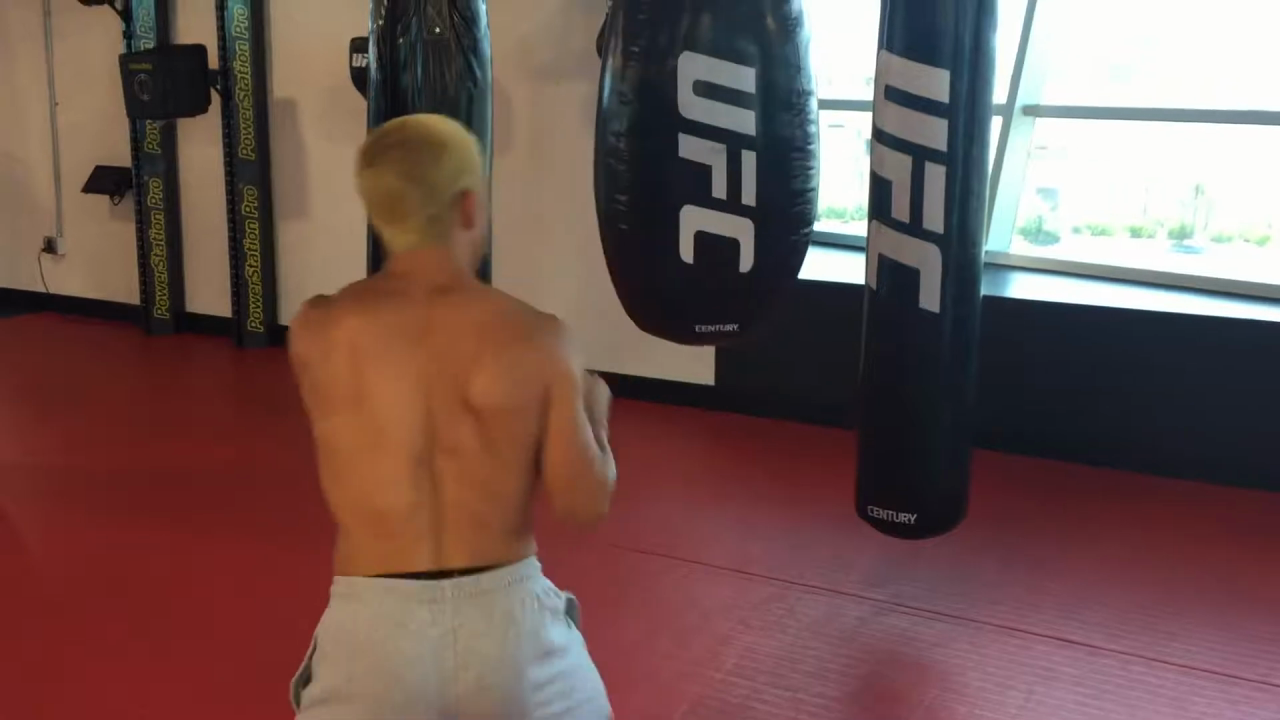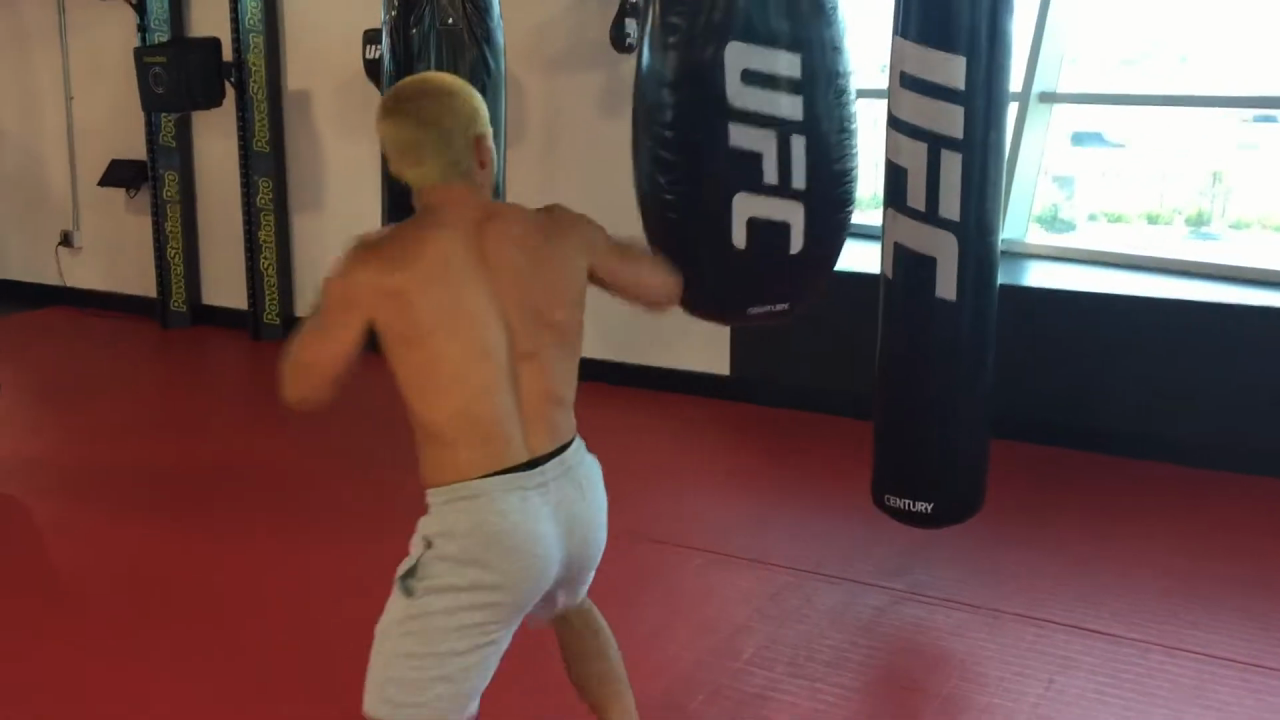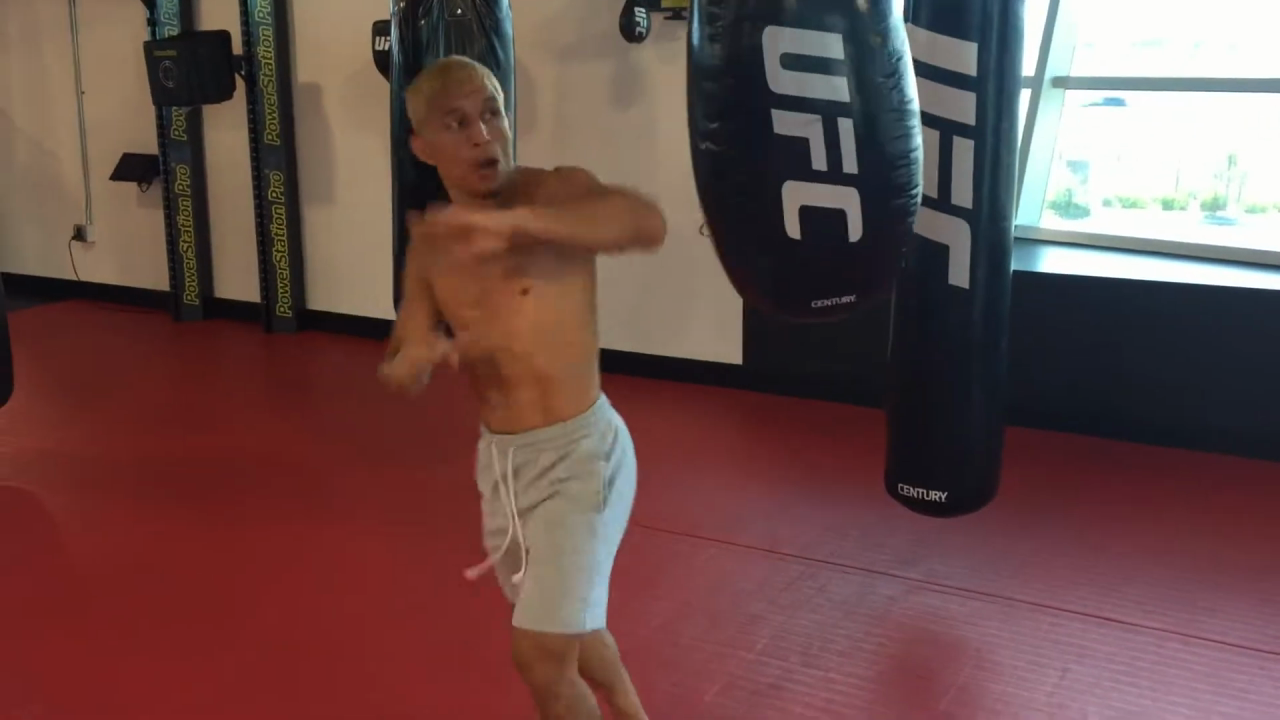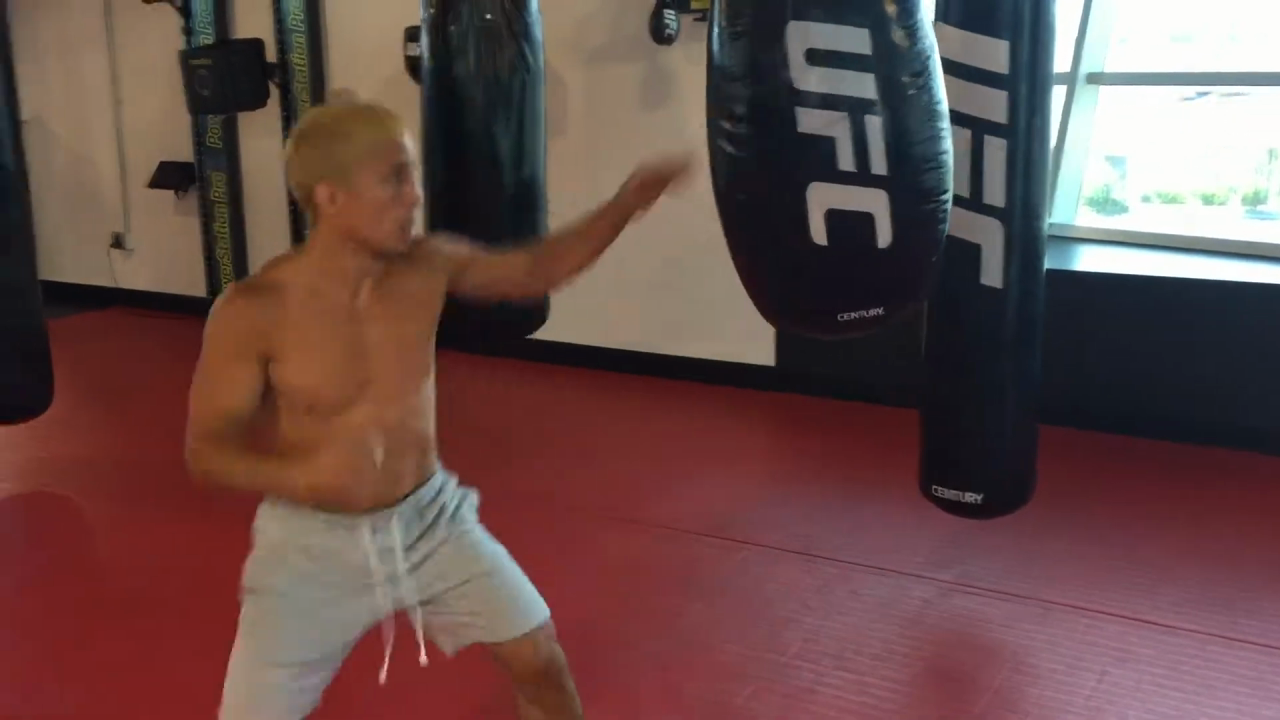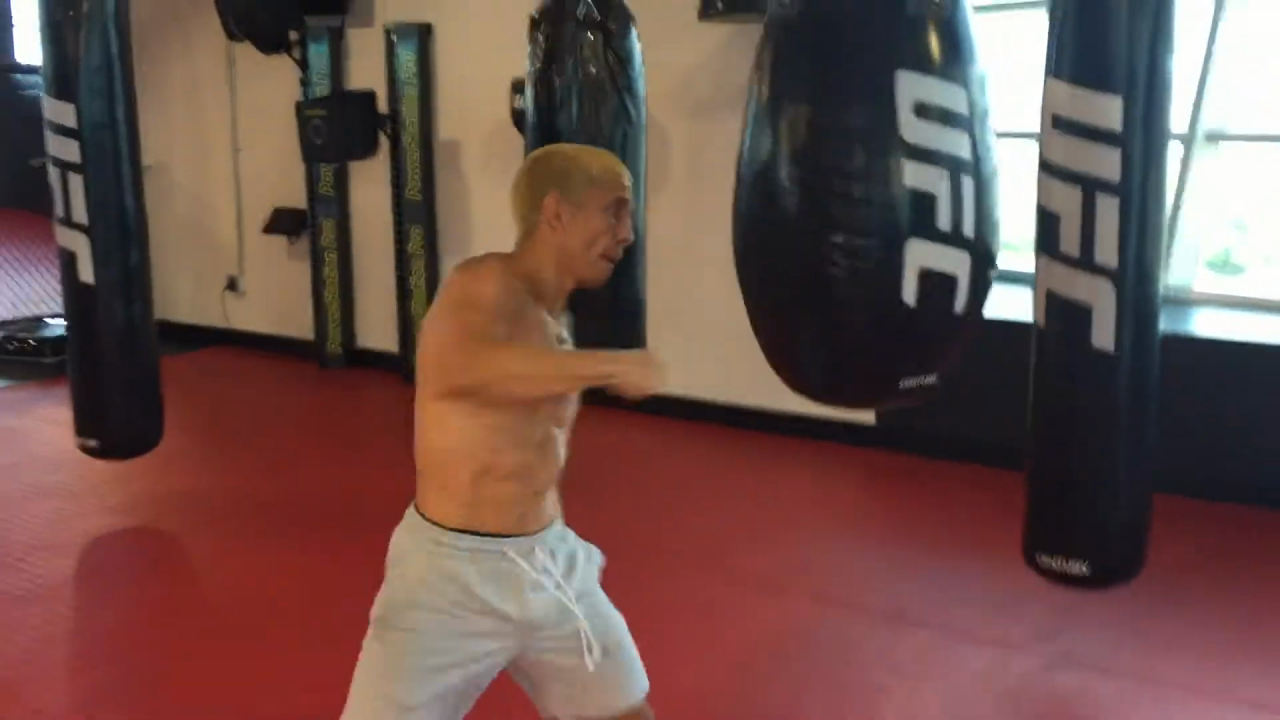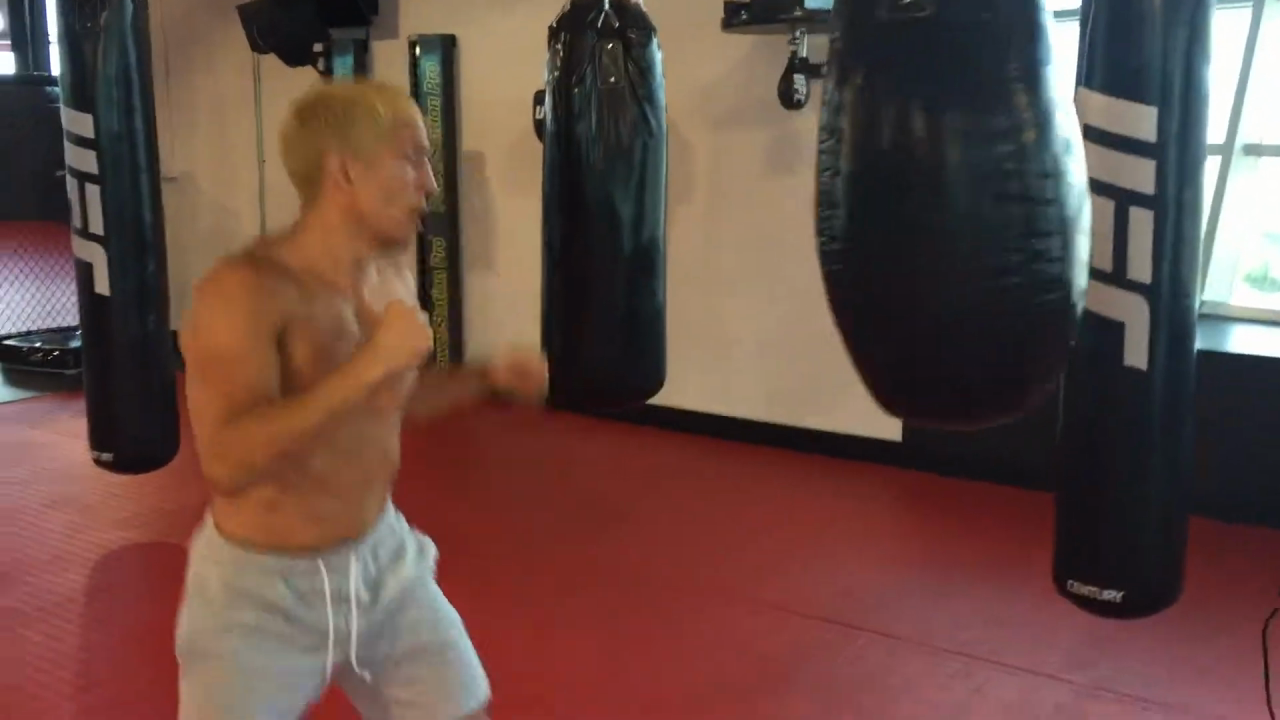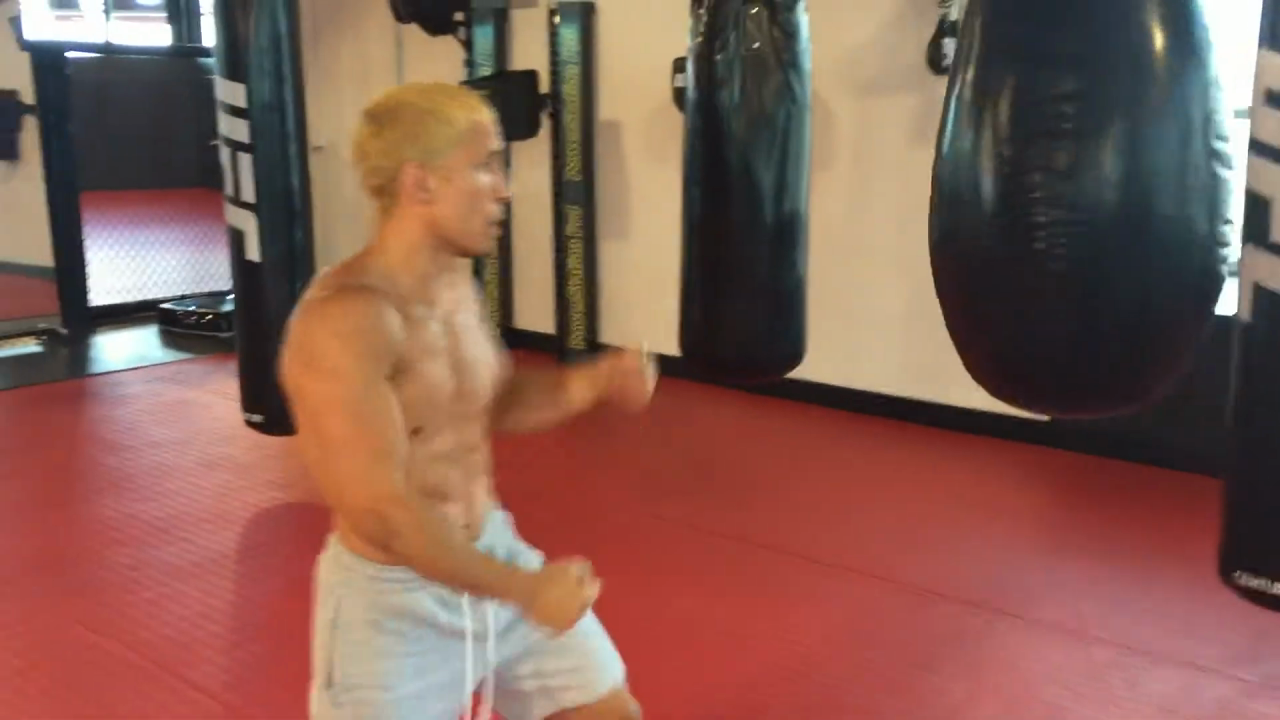
dt=0.5s
person 1, frame 1
left shoulder: (318, 329)
right shoulder: (535, 339)
right elbow: (584, 501)
right wrist: (590, 411)
left hip: (372, 631)
right hip: (508, 620)
person 1, frame 2
left shoulder: (376, 269)
right shoulder: (561, 234)
left elbow: (302, 390)
right elbow: (664, 287)
left hip: (477, 527)
right hip: (572, 493)
right knee: (570, 609)
person 1, frame 3
left shoulder: (554, 190)
right shoulder: (428, 245)
left elbow: (648, 224)
right elbow: (399, 361)
left wrist: (517, 218)
right wrist: (406, 366)
left hip: (580, 453)
right hip: (500, 461)
left knee: (545, 658)
right knee: (569, 625)
person 1, frame 4
left shoulder: (426, 265)
right shoulder: (251, 312)
left elbow: (531, 272)
right elbow: (206, 451)
left wrist: (629, 202)
right wrist: (303, 476)
left hip: (428, 517)
right hip: (311, 541)
left knee: (539, 662)
person 1, frame 5
left shoulder: (550, 325)
right shoulder: (490, 281)
right elbow: (472, 369)
right wrist: (610, 366)
left hip: (547, 561)
right hip: (446, 575)
person 1, frame 6
left shoulder: (391, 277)
right shoulder: (242, 292)
right elbow: (230, 464)
left wrist: (488, 376)
right wrist: (368, 367)
left hip: (381, 563)
right hip: (259, 588)
person 1, frame 7
left shoulder: (454, 287)
right shoulder: (342, 323)
right elbow: (378, 510)
left wrist: (590, 383)
right wrist: (522, 587)
left hip: (492, 561)
right hip: (392, 600)
